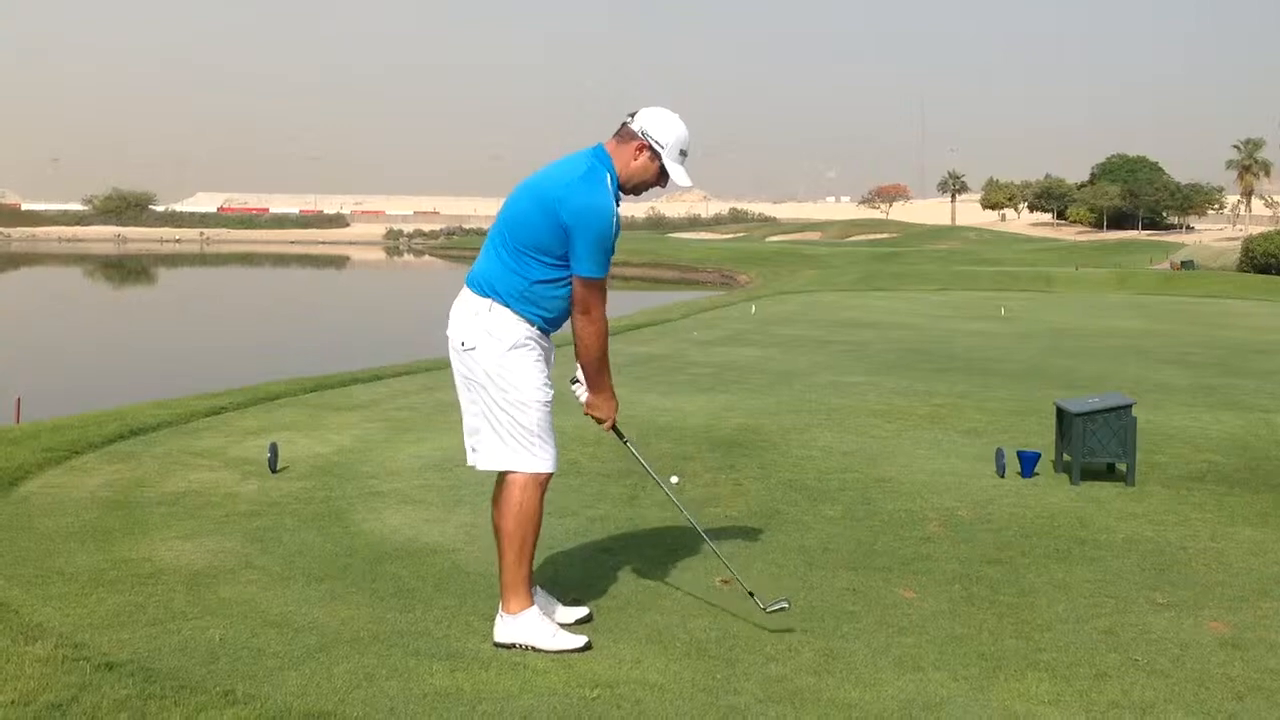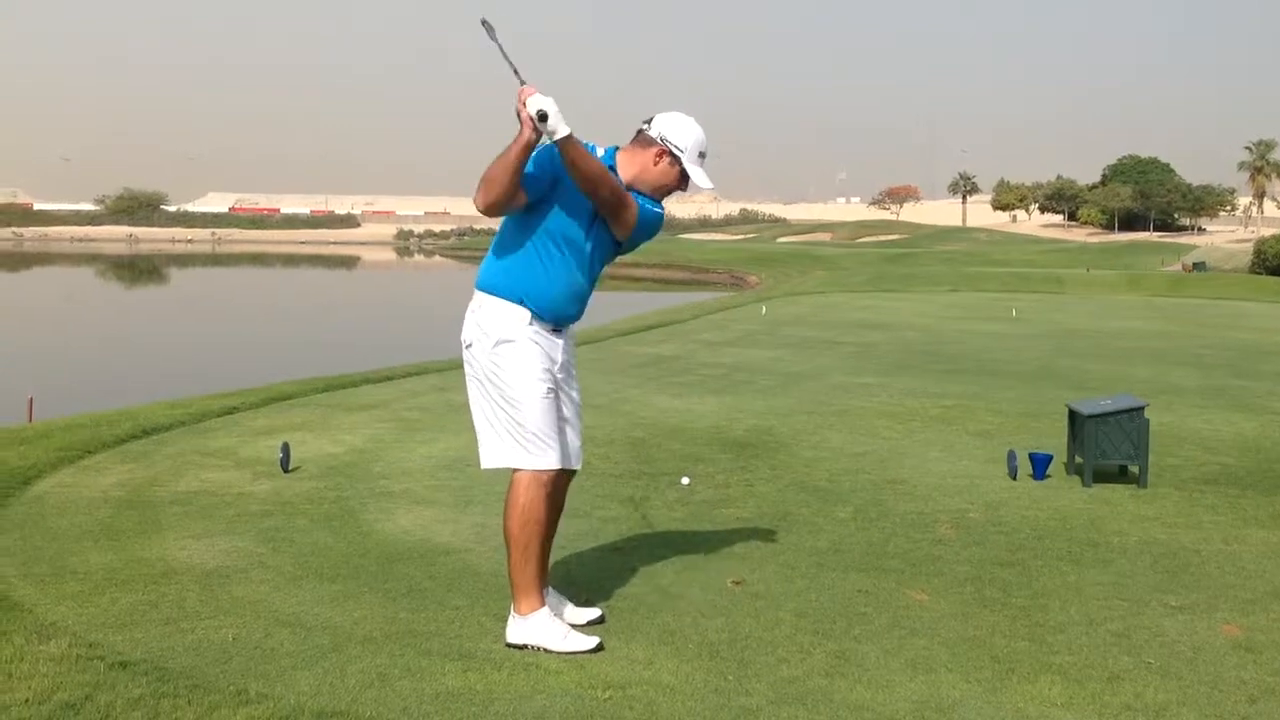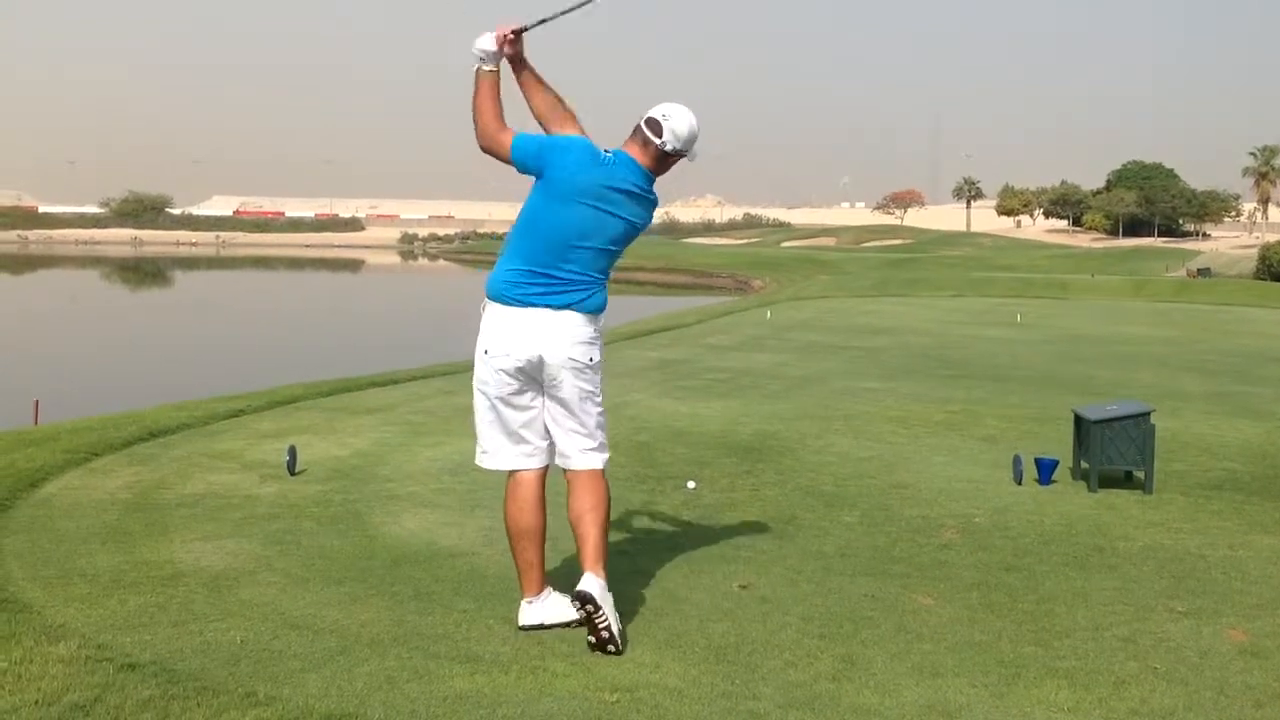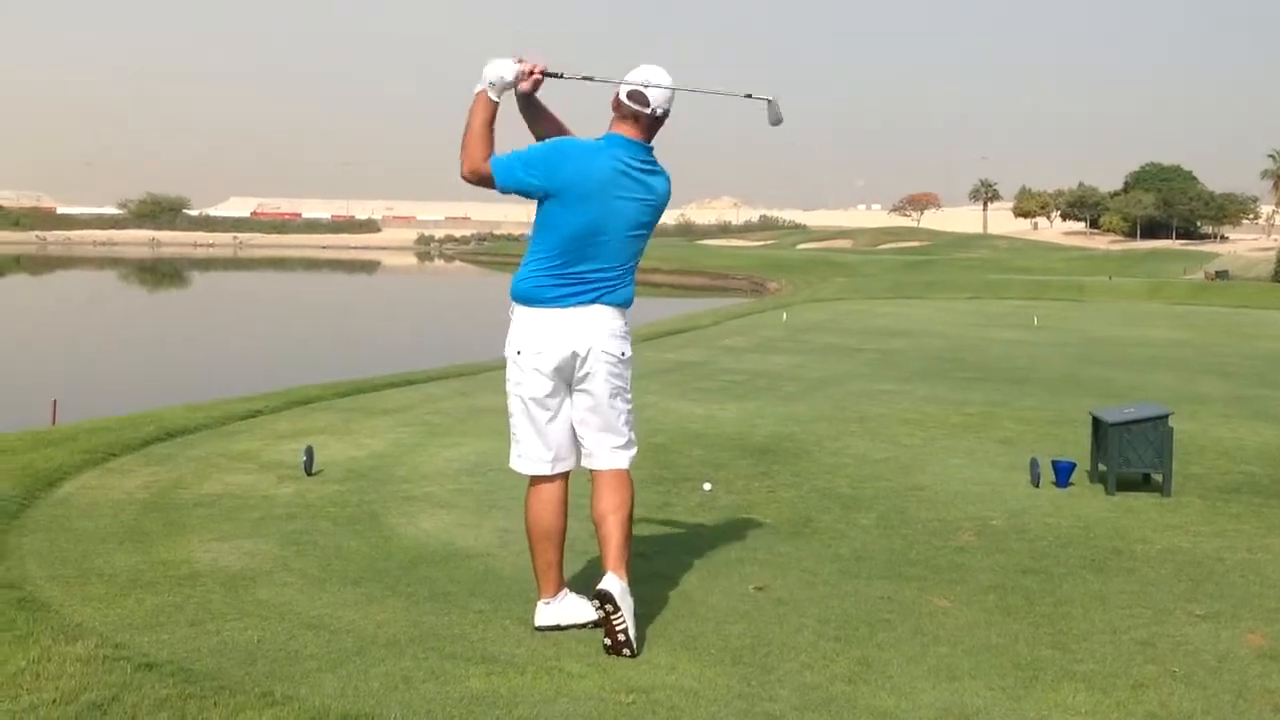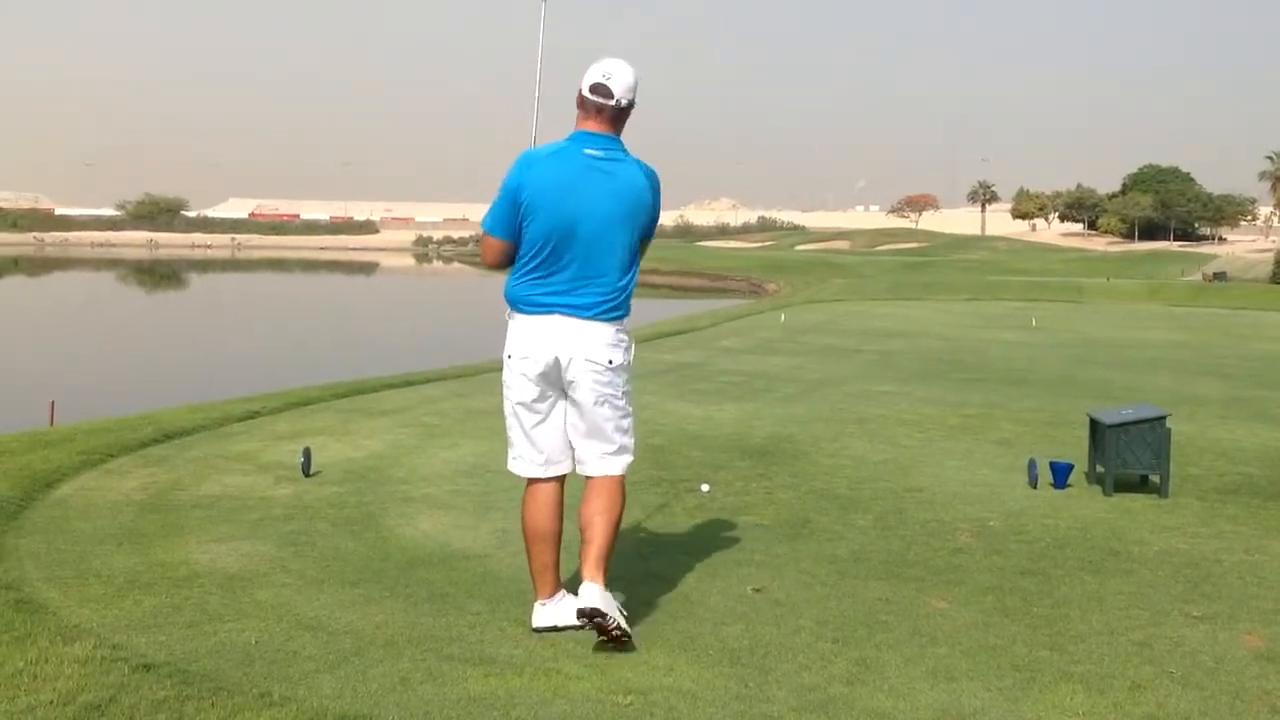
dt=0.7s
person 1, frame 1
left shoulder: (584, 175)
right shoulder: (593, 199)
left elbow: (581, 302)
right elbow: (588, 311)
left wrist: (589, 372)
right wrist: (601, 390)
left hip: (501, 327)
right hip: (499, 332)
left knee: (518, 466)
right knee: (528, 468)
left ankle: (522, 594)
right ankle: (516, 615)
person 1, frame 2
left shoulder: (645, 212)
right shoulder: (552, 156)
left elbow: (602, 197)
right elbow: (488, 201)
left wrist: (566, 136)
right wrist: (527, 138)
left hip: (552, 334)
right hip: (504, 326)
left knee: (560, 467)
right knee: (536, 467)
left ankle: (537, 592)
right ankle: (528, 615)
person 1, frame 3
left shoulder: (574, 163)
right shoulder: (644, 204)
left elbow: (490, 139)
left wrist: (492, 63)
right wrist: (521, 65)
left hip: (506, 327)
right hip: (571, 336)
left knee: (524, 465)
right knee: (585, 461)
left ankle: (535, 596)
right ankle: (593, 581)
person 1, frame 4
left shoulder: (566, 160)
right shoulder: (657, 185)
left elbow: (473, 168)
left wrist: (488, 91)
right wrist: (531, 102)
left hip: (538, 328)
right hip: (603, 331)
left knee: (547, 469)
right knee: (610, 461)
left ankle: (552, 599)
right ankle: (614, 579)
person 1, frame 5
left shoulder: (532, 168)
right shoulder: (644, 181)
left elbow: (492, 255)
left hip: (532, 333)
right hip: (599, 339)
left knee: (543, 471)
right knee: (606, 469)
left ankle: (548, 600)
right ankle: (594, 588)
